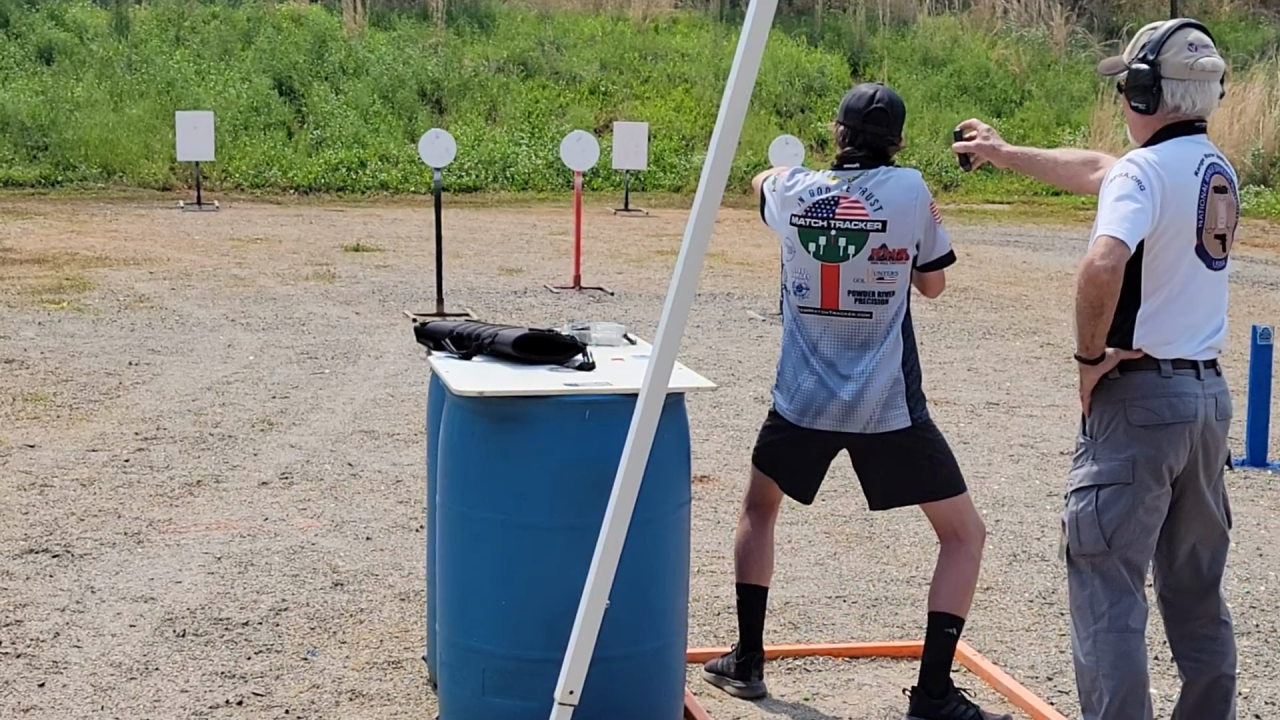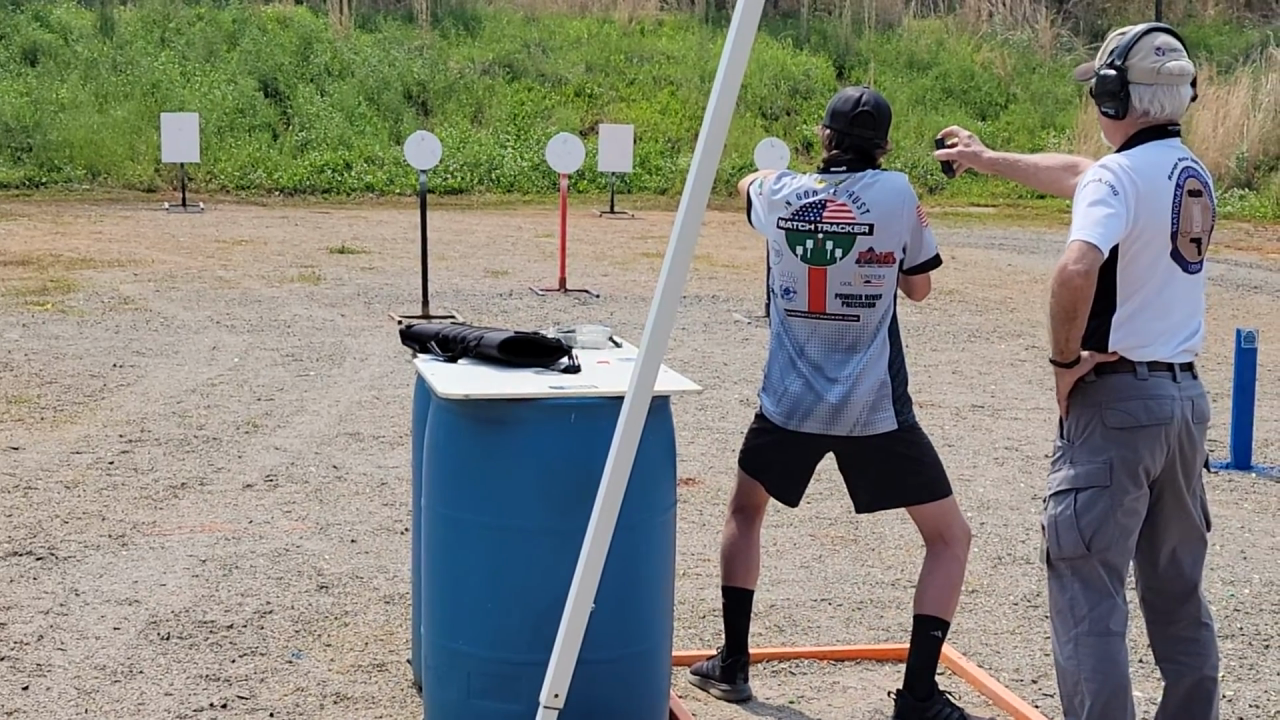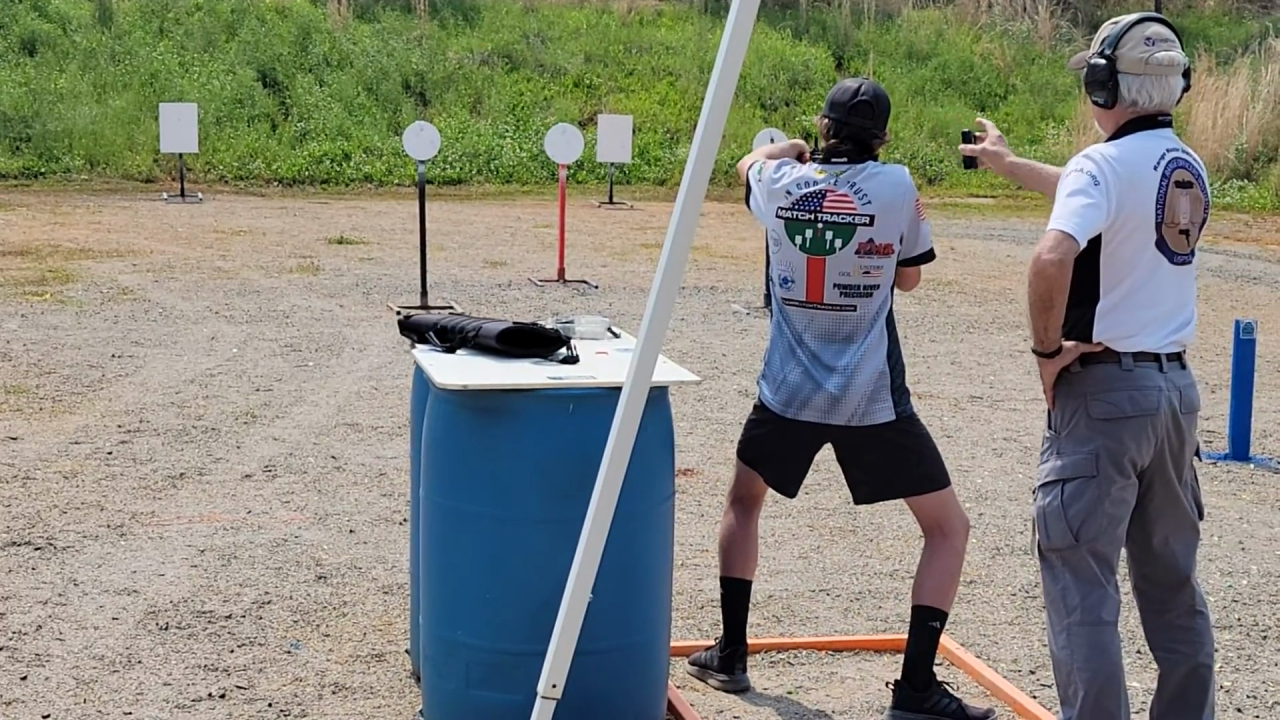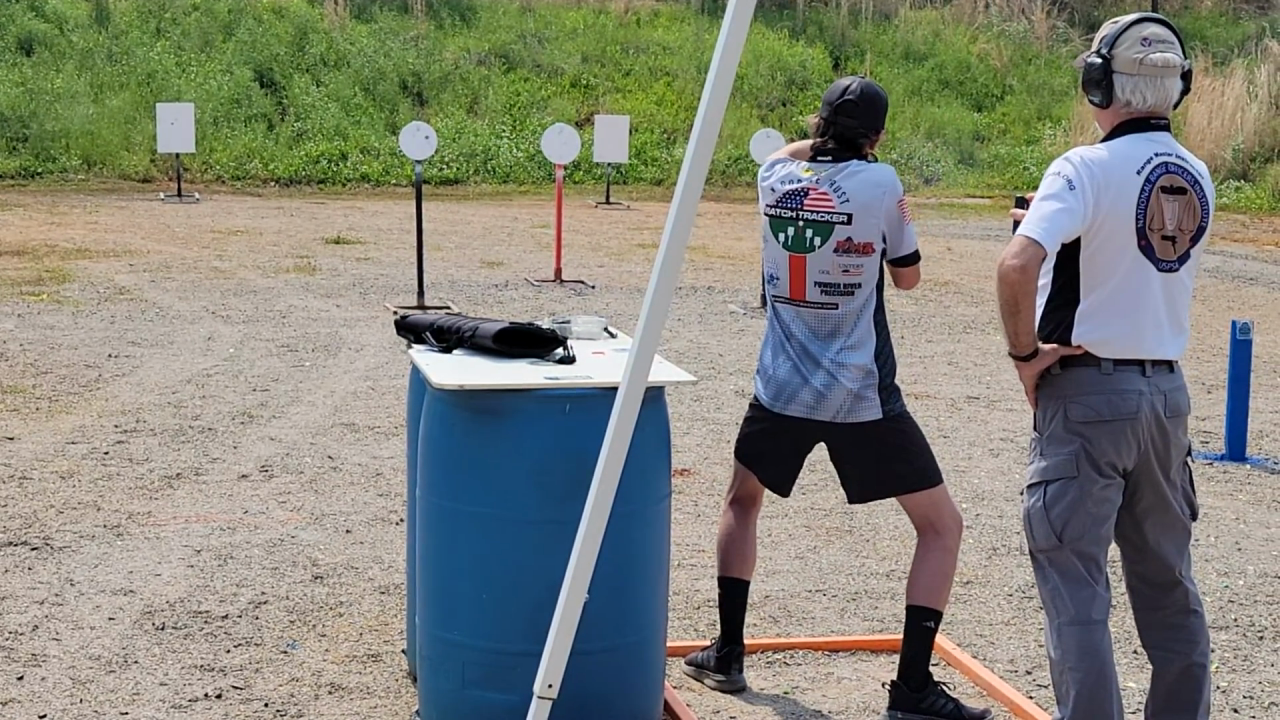
dt=1s
person 1, frame 1
left shoulder: (1143, 169)
right shoulder: (1217, 169)
left elbow: (1102, 265)
right elbow: (1094, 169)
left wrist: (1091, 355)
right wrist: (1006, 153)
left hip: (1140, 396)
right hip: (1208, 394)
left knee: (1107, 585)
right knee: (1196, 586)
person 1, frame 2
left shoulder: (1117, 174)
right shoulder: (1194, 174)
left elbow: (1076, 269)
right elbow: (1076, 175)
left wrist: (1065, 360)
right wrist: (986, 158)
left hip: (1117, 400)
right hip: (1184, 397)
left knee: (1087, 590)
right knee: (1177, 589)
person 1, frame 3
left shoulder: (1102, 163)
right shoulder: (1190, 168)
left elbow: (1052, 259)
left wrist: (1048, 348)
right wrist: (1015, 166)
left hip: (1103, 389)
right hip: (1173, 385)
left knee: (1081, 583)
right knee: (1171, 577)
person 1, frame 4
left shoulder: (1087, 168)
right shoulder: (1196, 176)
left elbow: (1017, 264)
left wrist: (1025, 352)
left hip: (1088, 392)
right hip: (1165, 390)
left knee: (1075, 584)
right knee: (1167, 578)
person 2, frame 1
left shoulder: (792, 190)
right shoulder: (910, 190)
left elbow: (761, 179)
right elbow: (932, 283)
left hip: (802, 400)
right hip: (888, 407)
left knee: (758, 509)
right knee: (964, 534)
left ankle: (746, 660)
person 2, frame 2
left shoulder: (781, 193)
right shoulder: (897, 193)
left elbow: (746, 182)
right elbow: (919, 287)
left hip: (790, 403)
right hip: (875, 411)
left knee: (744, 511)
right knee: (950, 537)
left ankle: (732, 663)
person 2, frame 3
left shoulder: (782, 183)
right shoulder: (896, 185)
left elbow: (748, 163)
right elbow: (910, 278)
left wrist: (792, 150)
left hip: (788, 394)
right hip: (872, 401)
left knee: (743, 502)
right knee: (949, 528)
left ankle: (730, 653)
person 2, frame 4
left shoulder: (775, 179)
right shoulder: (880, 184)
right elbow: (908, 277)
left wrist: (820, 142)
left hip: (781, 390)
right hip: (862, 398)
left knee: (742, 502)
right knee: (942, 526)
left ankle: (727, 653)
